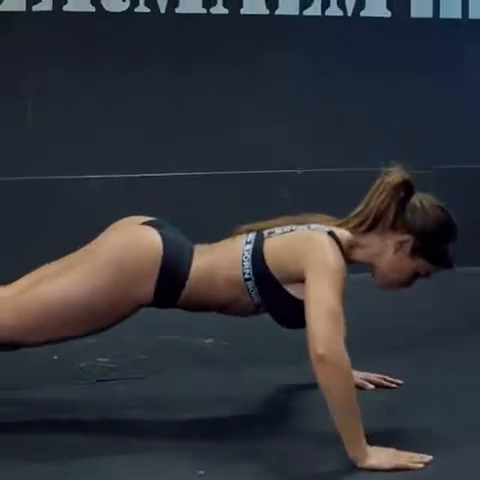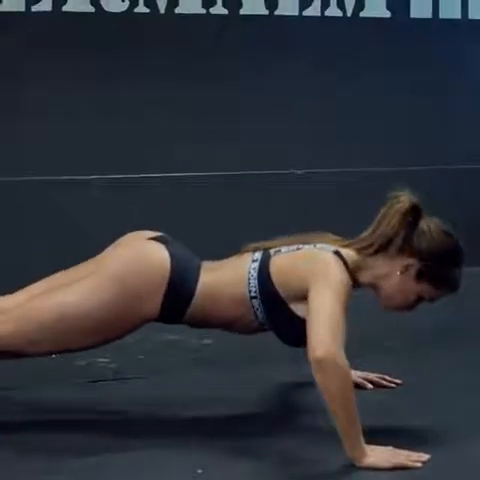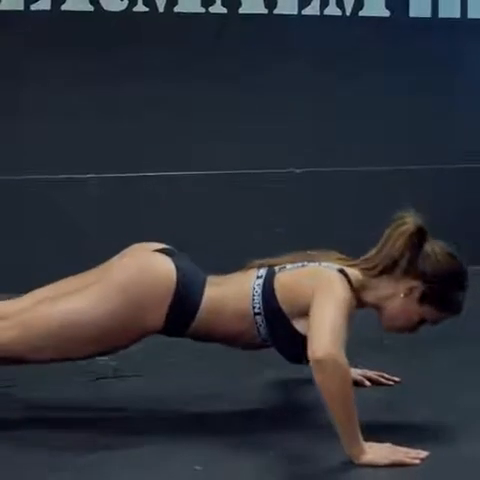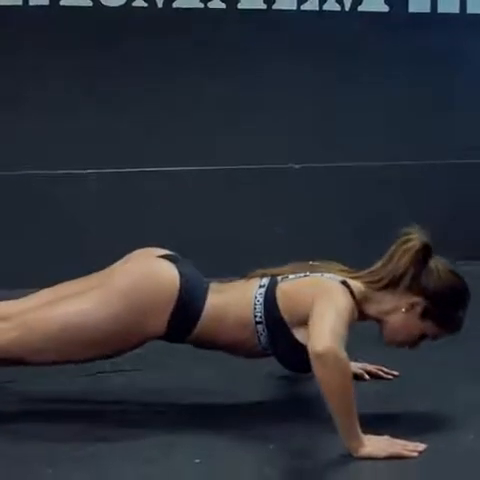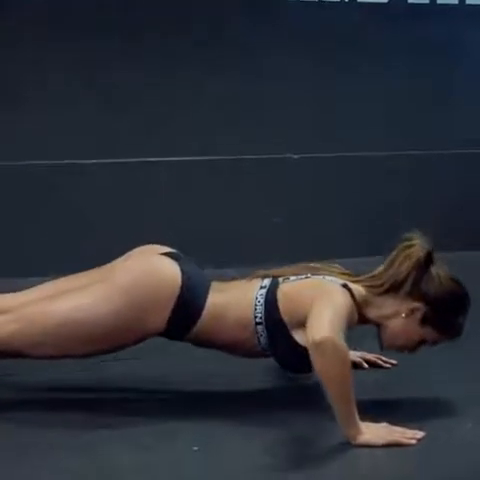
dt=0.2s
person 1, frame 1
left shoulder: (331, 238)
right shoulder: (328, 254)
right elbow: (325, 352)
left wrist: (338, 372)
right wrist: (362, 453)
left hip: (147, 245)
right hip: (141, 264)
person 1, frame 2
left shoulder: (338, 256)
right shoulder: (334, 272)
right elbow: (323, 356)
left wrist: (338, 371)
right wrist: (360, 452)
left hip: (153, 258)
right hip: (148, 279)
person 1, frame 3
left shoulder: (341, 273)
right shoulder: (339, 289)
right elbow: (323, 356)
left wrist: (339, 370)
right wrist: (358, 450)
left hip: (157, 269)
right hip: (152, 292)
person 1, frame 4
left shoulder: (346, 283)
right shoulder: (341, 299)
right elbow: (323, 351)
left wrist: (337, 365)
right wrist: (357, 442)
left hip: (159, 272)
right hip: (155, 298)
person 1, frame 5
left shoulder: (343, 283)
right shoulder: (340, 301)
right elbow: (320, 339)
left wrist: (336, 354)
right wrist: (355, 429)
left hip: (160, 270)
right hip: (156, 296)
